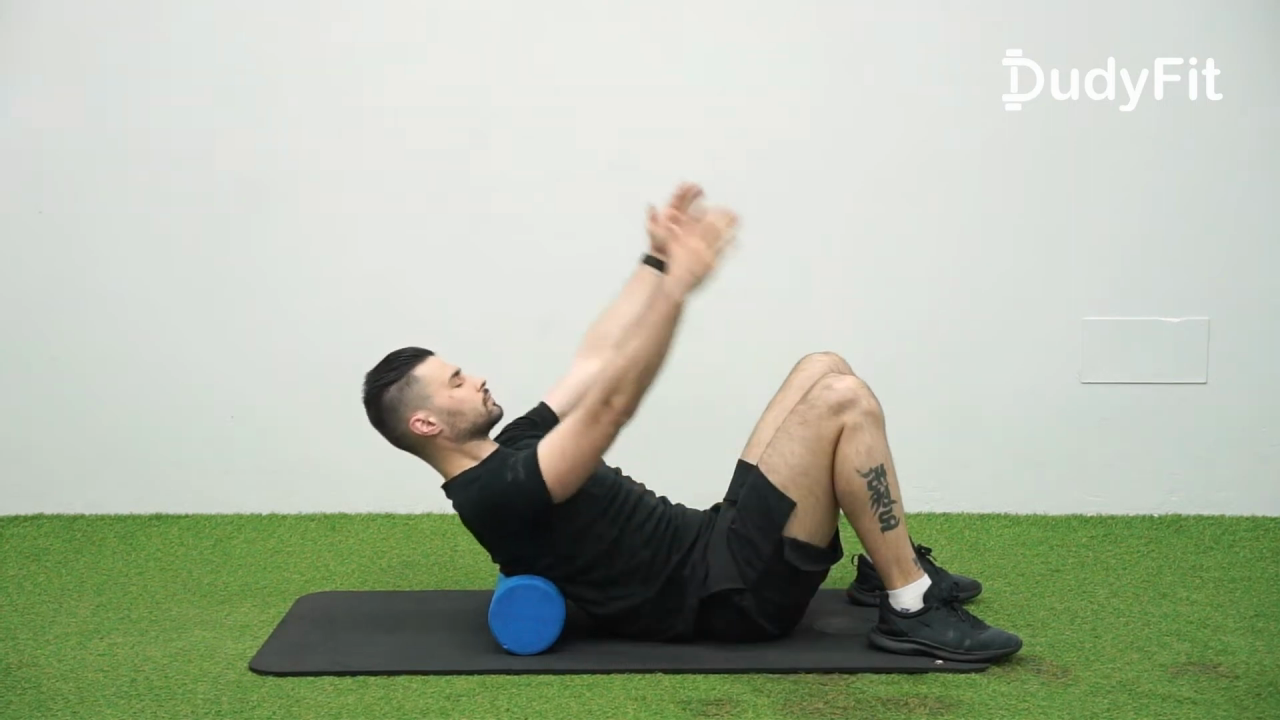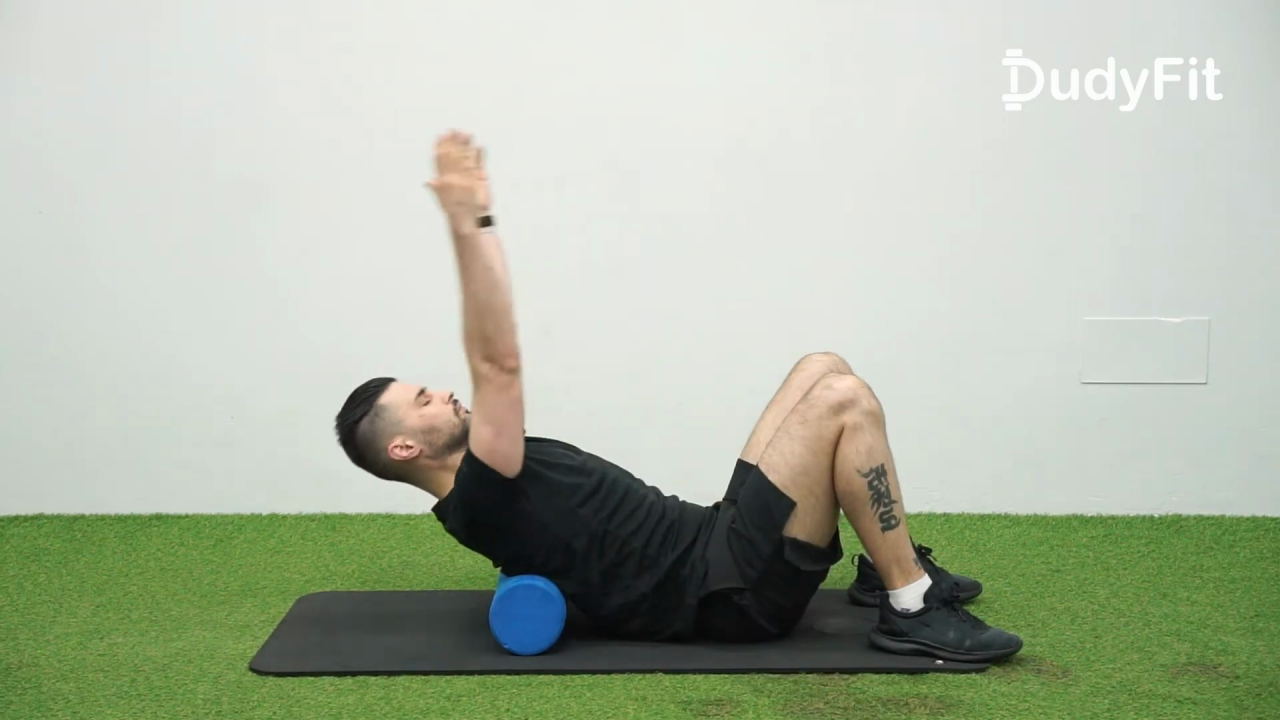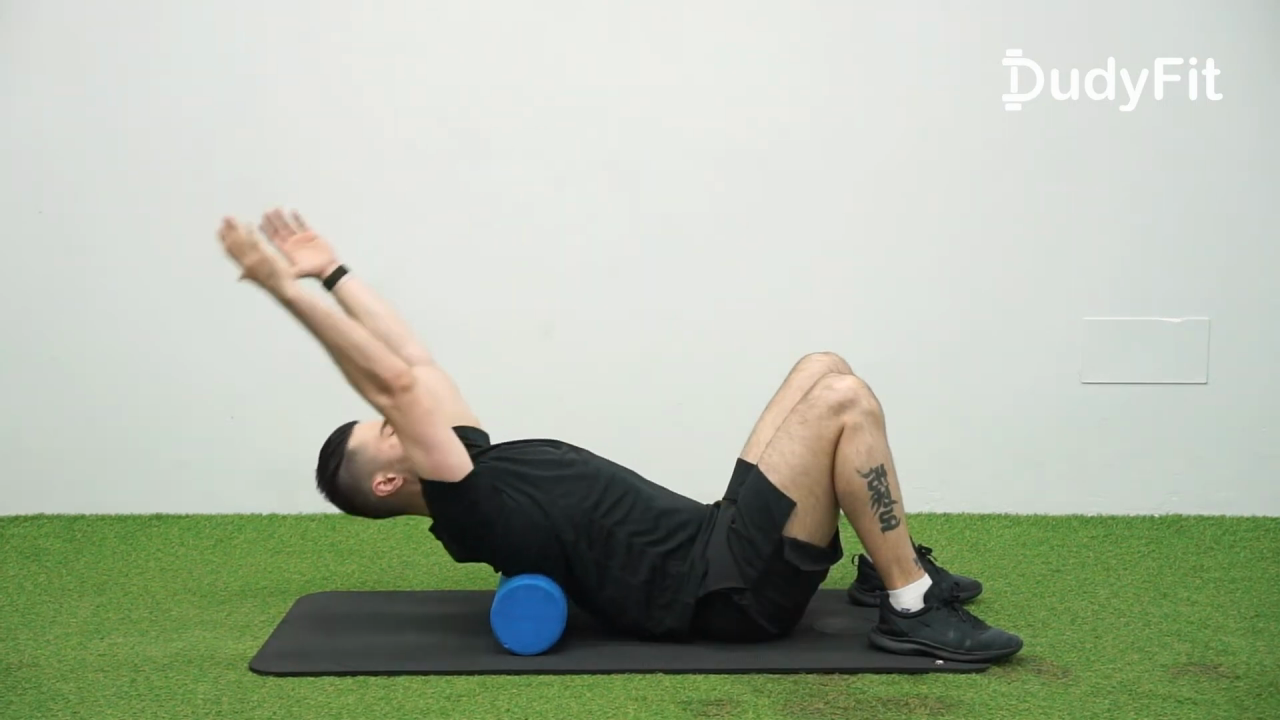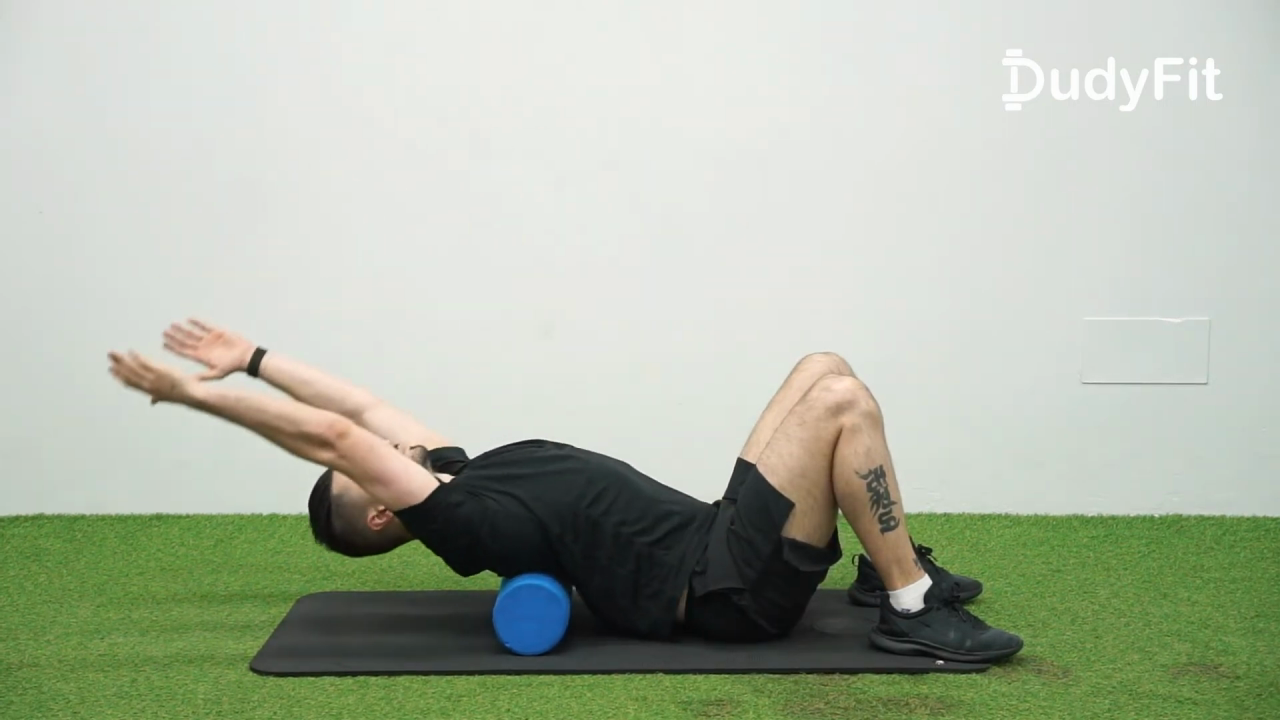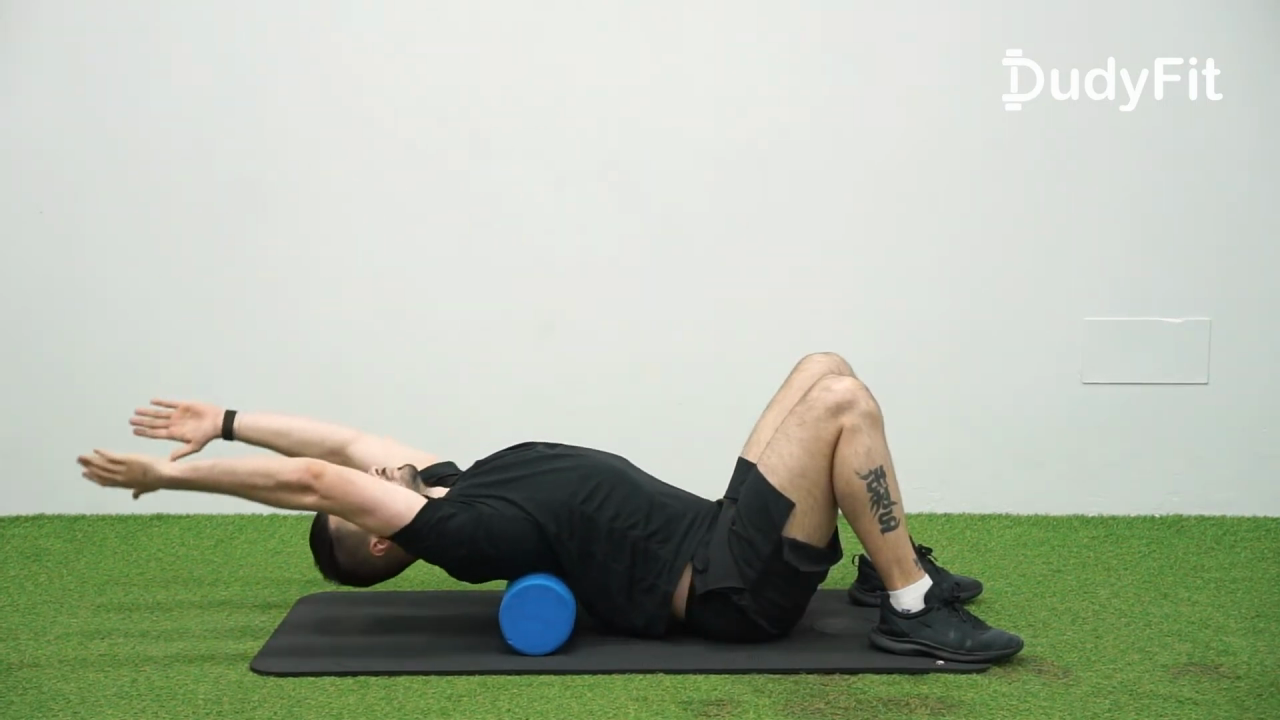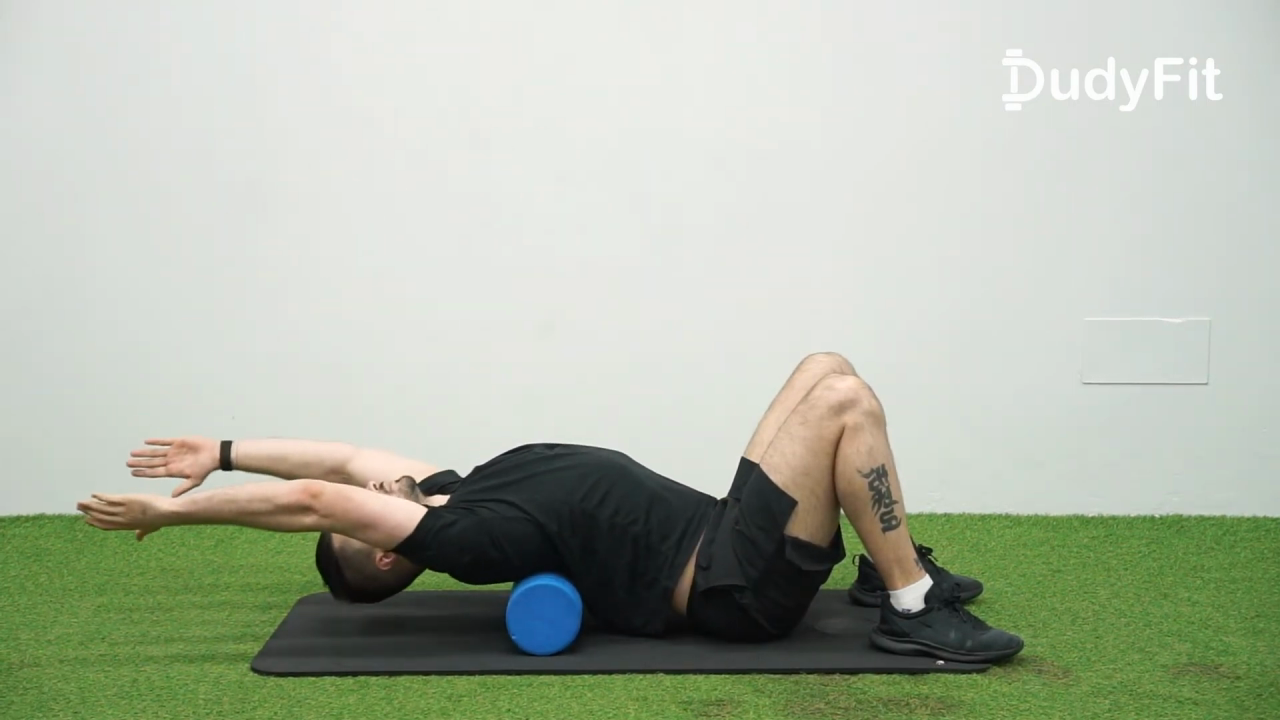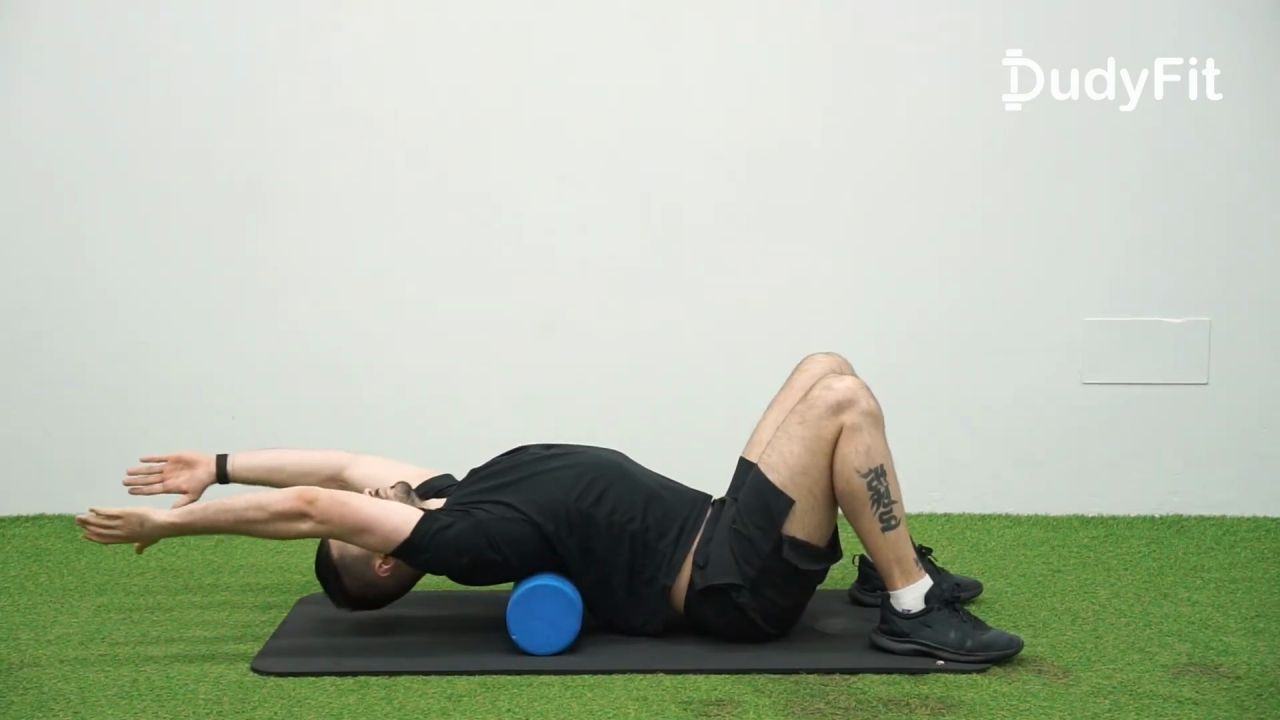
dt=0.3s
person 1, frame 1
left shoulder: (509, 456)
right shoulder: (498, 496)
left elbow: (595, 366)
right elbow: (610, 404)
left wrist: (659, 263)
right wrist: (680, 286)
left hip: (715, 551)
right hip: (729, 592)
left knee: (824, 372)
right knee: (844, 401)
left ankle: (894, 571)
right ankle: (912, 611)
person 1, frame 2
left shoulder: (490, 464)
right shoulder: (481, 501)
left elbow: (496, 359)
right elbow: (499, 363)
left wrist: (477, 220)
right wrist: (466, 228)
left hip: (712, 546)
right hip: (730, 590)
left knee: (823, 371)
right knee: (844, 403)
left ankle: (897, 570)
right ankle: (912, 610)
person 1, frame 3
left shoulder: (483, 470)
right shoulder: (474, 516)
left elbow: (414, 367)
right elbow: (393, 385)
left wrist: (331, 275)
right wrist: (287, 289)
left hip: (719, 547)
right hip: (728, 588)
left knee: (823, 372)
right knee: (841, 402)
left ankle: (887, 571)
right ankle: (913, 611)
person 1, frame 4
left shoulder: (458, 479)
right shoulder: (462, 520)
left elbow: (364, 409)
right elbow: (335, 436)
left wrist: (250, 359)
right wrist: (191, 393)
left hip: (713, 541)
right hip: (728, 587)
left knee: (825, 370)
right knee: (841, 401)
left ankle: (894, 572)
right ankle: (913, 610)
person 1, frame 5
left shoulder: (458, 488)
right shoulder: (461, 532)
left elbow: (345, 443)
right elbow: (318, 475)
left wrist: (222, 423)
right wrist: (173, 475)
left hip: (723, 542)
right hip: (734, 583)
left knee: (826, 371)
right knee: (844, 403)
left ankle: (897, 571)
right ankle: (913, 610)
person 1, frame 6
left shoulder: (458, 494)
right shoulder: (465, 537)
left elbow: (342, 458)
right elbow: (318, 498)
left wrist: (220, 451)
right wrist: (168, 512)
left hip: (724, 540)
right hip: (735, 584)
left knee: (828, 370)
right knee: (845, 402)
left ankle: (893, 571)
right ankle: (911, 609)
person 1, frame 7
left shoulder: (452, 498)
right shoulder: (461, 541)
left elbow: (340, 465)
right elbow: (315, 504)
left wrist: (215, 465)
right wrist: (169, 519)
left hip: (723, 539)
right hip: (733, 582)
left knee: (826, 370)
right knee: (841, 402)
left ankle: (893, 569)
right ankle: (912, 610)
